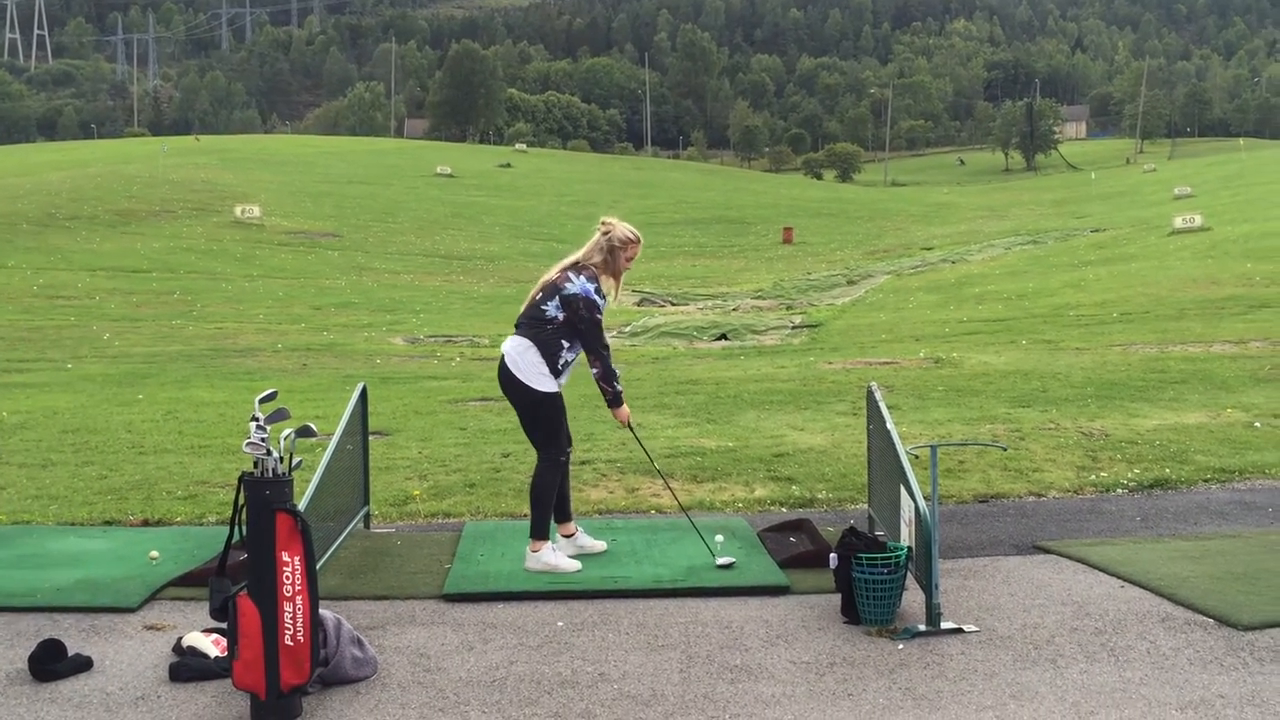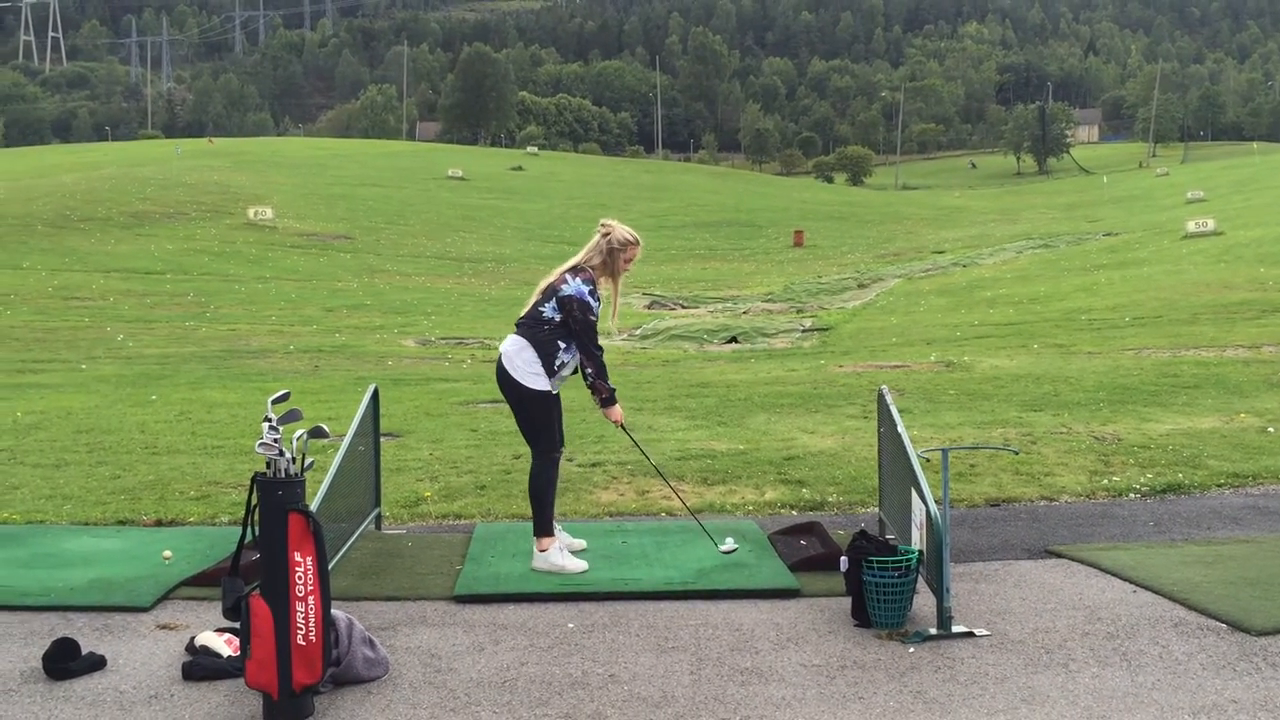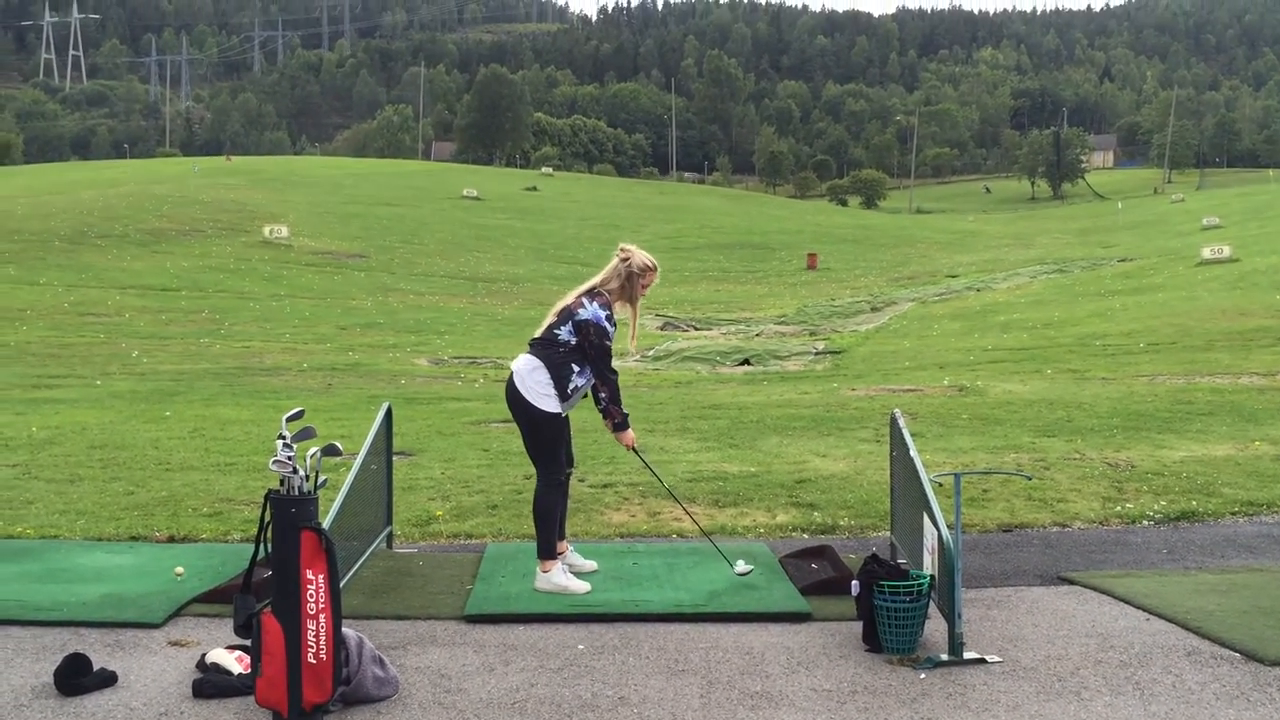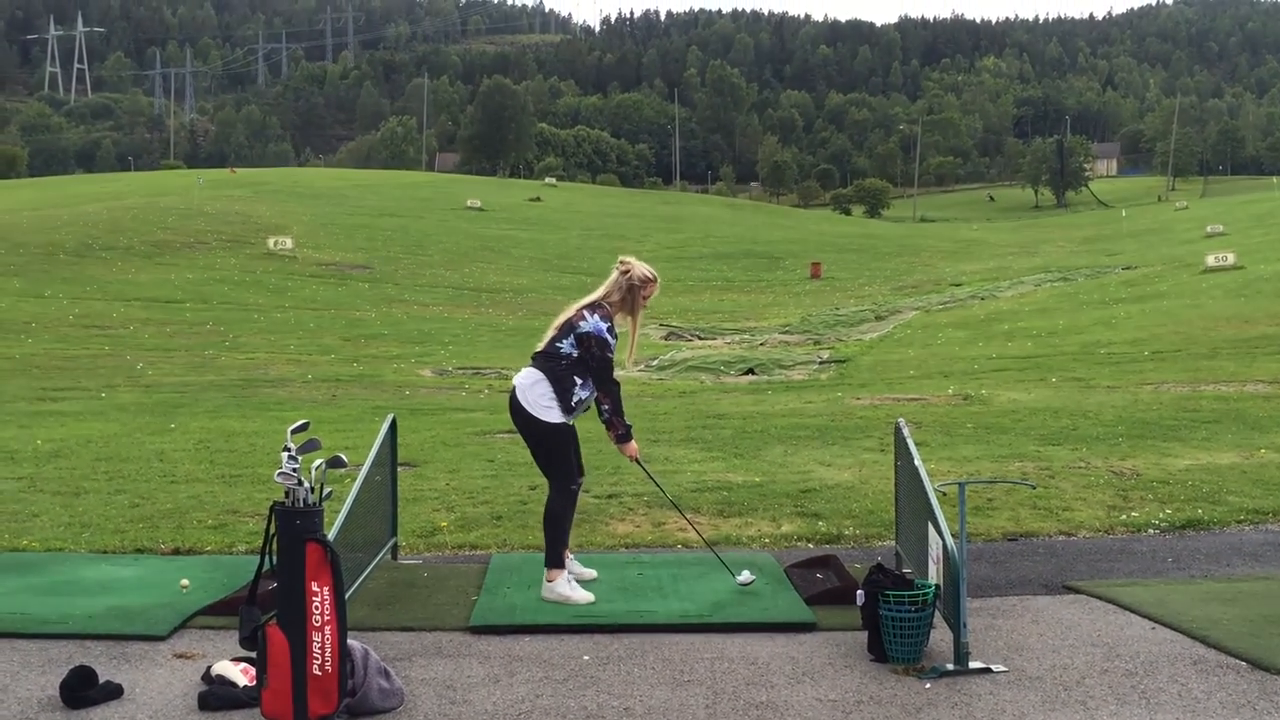
dt=0.7s
person 1, frame 1
left shoulder: (580, 276)
right shoulder: (585, 287)
left elbow: (593, 342)
right elbow: (594, 348)
left wrist: (613, 384)
right wrist: (615, 400)
left hip: (531, 370)
right hip: (530, 372)
left knee: (561, 449)
right knee: (552, 454)
left ankle: (568, 534)
right ankle: (538, 549)
person 1, frame 2
left shoulder: (578, 279)
right shoulder: (579, 288)
left elbow: (580, 346)
right elbow: (589, 349)
left wrist: (598, 391)
right wrist: (608, 399)
left hip: (533, 370)
right hip: (524, 371)
left knee: (553, 449)
right knee: (545, 453)
left ankle: (548, 530)
right ankle: (544, 548)
person 1, frame 3
left shoulder: (593, 303)
right shoulder: (597, 312)
left elbow: (593, 369)
right elbow: (603, 372)
left wrist: (607, 414)
right wrist: (620, 423)
left hip: (541, 390)
right hip: (535, 392)
left knee: (562, 470)
right knee: (552, 474)
left ankle: (560, 550)
right ankle: (548, 569)
person 1, frame 4
left shoulder: (594, 315)
right shoulder: (597, 325)
left elbow: (596, 381)
right elbow: (605, 384)
left wrist: (612, 425)
right wrist: (623, 435)
left hip: (544, 402)
right hip: (538, 405)
left knee: (573, 479)
right knee: (564, 484)
left ankle: (561, 558)
right ankle: (554, 578)
